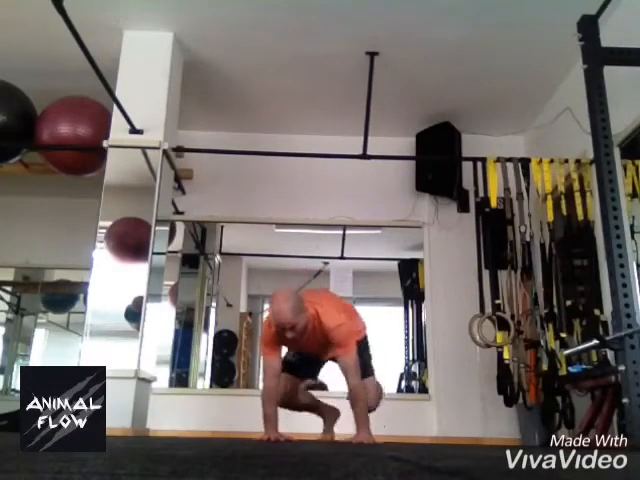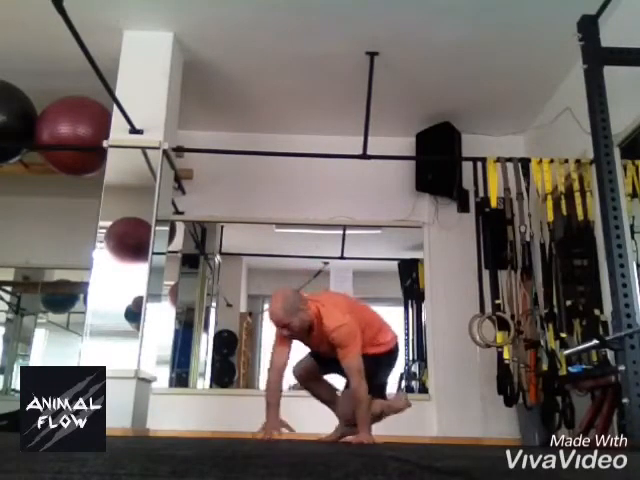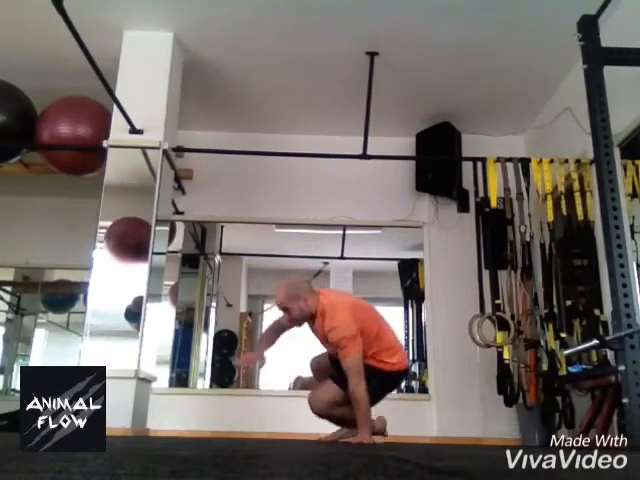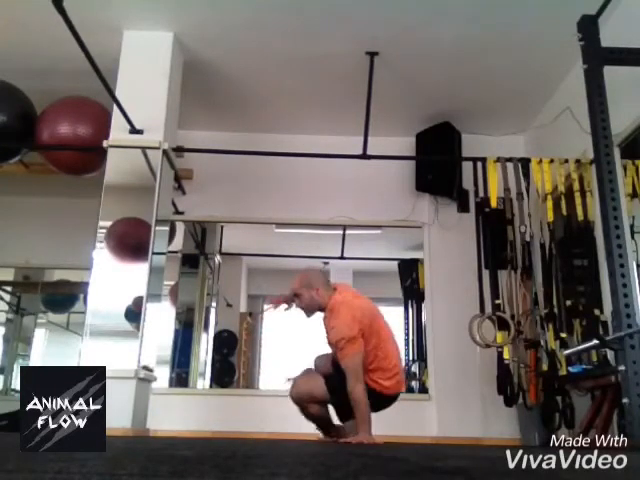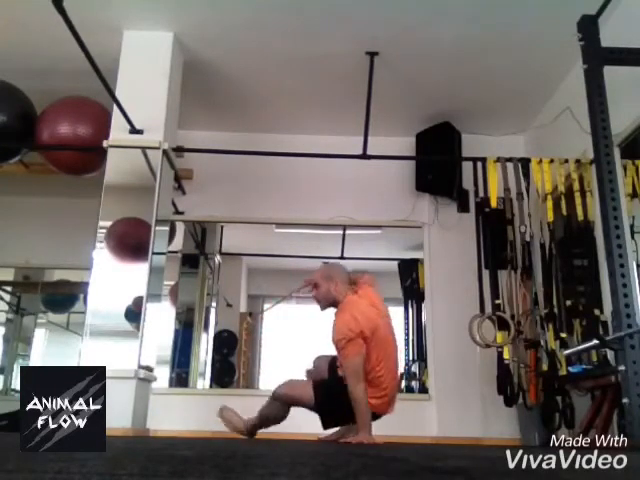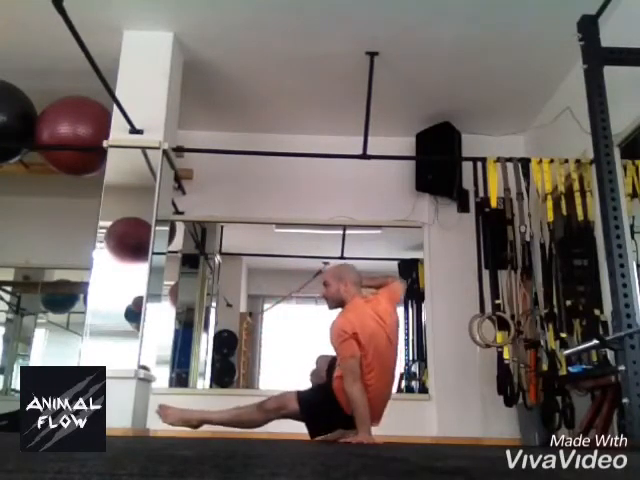
dt=0.3s
person 1, frame 1
left shoulder: (333, 320)
right shoulder: (272, 326)
left elbow: (353, 378)
right elbow: (271, 379)
left wrist: (363, 431)
right wrist: (270, 430)
left hip: (353, 337)
left knee: (369, 402)
right knee: (280, 396)
right ankle: (328, 413)
person 1, frame 2
left shoulder: (337, 323)
right shoulder: (288, 320)
left elbow: (357, 380)
right elbow: (276, 368)
left wrist: (365, 433)
right wrist: (272, 417)
left hip: (378, 347)
left knee: (349, 414)
right knee: (301, 372)
left ankle: (396, 404)
right ankle: (353, 422)
person 1, frame 3
left shoulder: (338, 322)
right shoulder: (311, 303)
left elbow: (356, 380)
right elbow: (277, 327)
left wrist: (364, 432)
right wrist: (258, 350)
left hip: (388, 366)
left knee: (318, 402)
right knee: (318, 366)
left ankle: (373, 426)
right ankle: (354, 424)
person 1, frame 4
left shoulder: (341, 323)
right shoulder: (340, 292)
left elbow: (355, 383)
right elbow: (324, 286)
left wrist: (364, 434)
right wrist: (290, 296)
left hip: (380, 387)
right hip: (380, 372)
left knee: (299, 389)
right knee: (322, 363)
right ankle: (350, 425)
person 1, frame 5
left shoulder: (346, 323)
right shoulder: (368, 294)
left elbow: (356, 384)
right elbow: (366, 278)
left wrist: (364, 433)
right wrist: (319, 279)
left hip: (371, 401)
right hip: (380, 387)
left knee: (285, 391)
right knee: (320, 365)
left ankle: (249, 428)
right ankle: (351, 426)
person 1, frame 6
left shoulder: (345, 325)
right shoulder: (384, 303)
left elbow: (353, 384)
right elbow: (398, 283)
left wrist: (364, 433)
right wrist: (363, 282)
left hip: (348, 405)
right hip: (374, 400)
left knee: (272, 407)
right knee: (323, 364)
left ankle: (197, 418)
right ankle: (343, 426)
